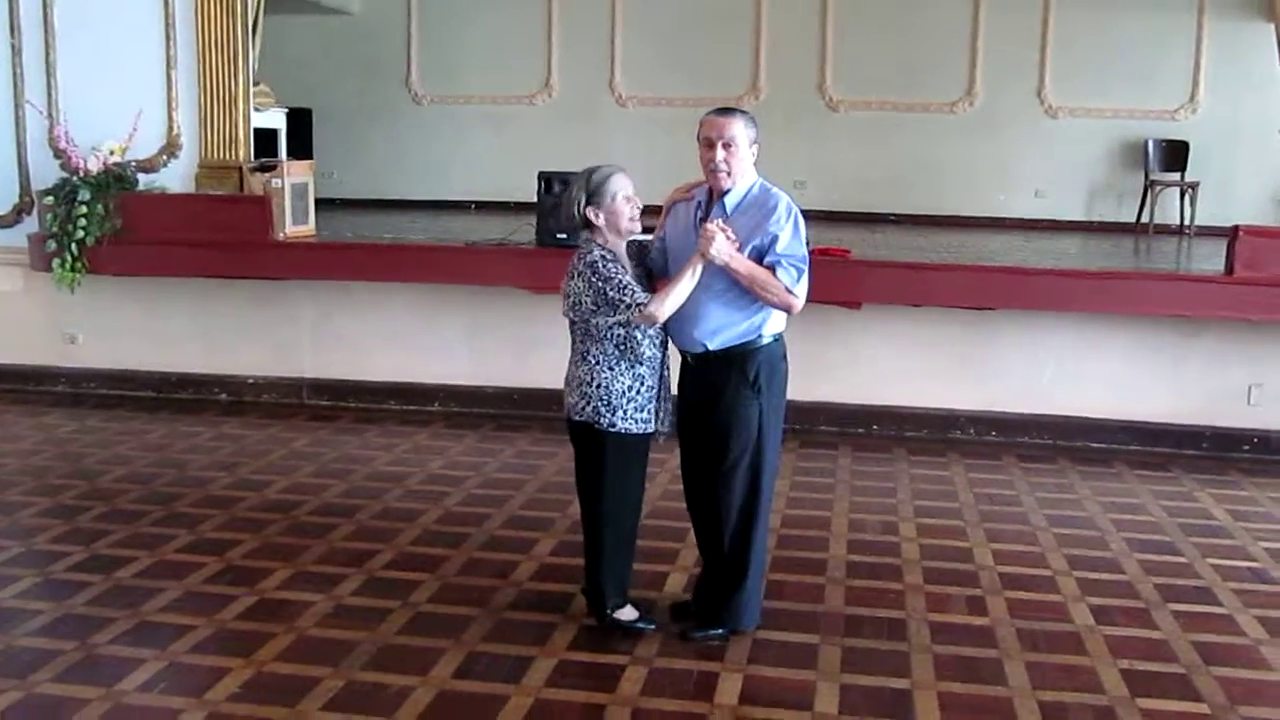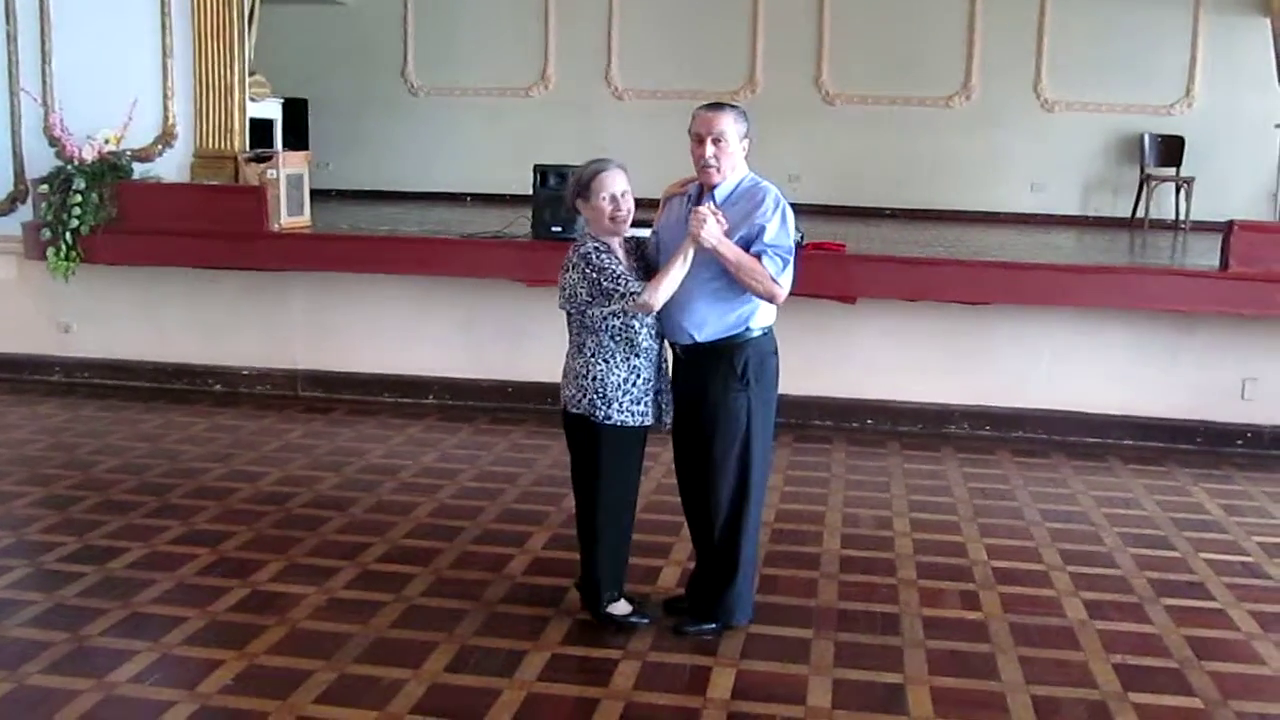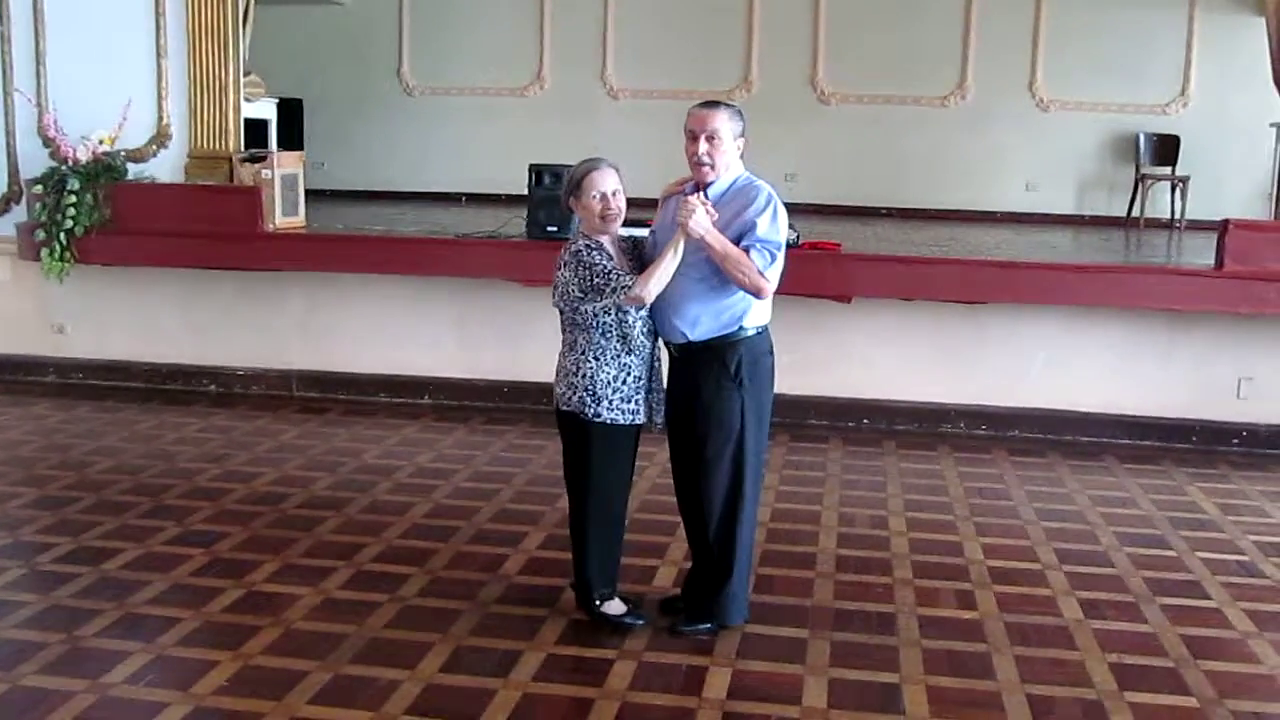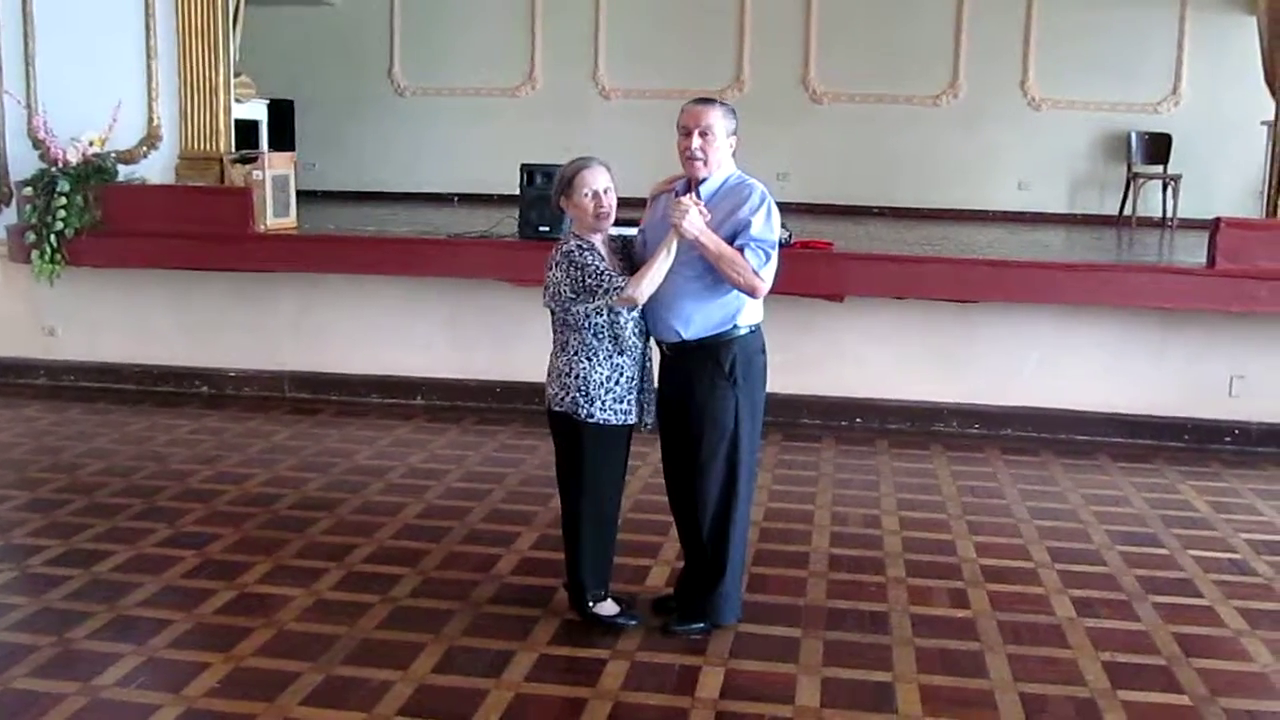
dt=0.4s
person 1, frame 1
left shoulder: (776, 210)
right shoulder: (682, 210)
left elbow: (791, 298)
right elbow: (652, 272)
left wrist: (728, 258)
left hip: (748, 368)
right hip: (695, 366)
left knee: (741, 489)
right knee: (700, 485)
left ankle: (733, 608)
right ankle: (709, 591)
person 1, frame 2
left shoulder: (765, 202)
right shoulder: (677, 204)
left elbow: (775, 289)
right elbow: (650, 270)
left wrist: (716, 242)
left hip: (738, 361)
right hip: (688, 359)
left knee: (732, 483)
right knee: (695, 481)
left ankle: (726, 603)
right ankle: (704, 586)
person 1, frame 3
left shoulder: (759, 200)
right shoulder: (676, 201)
left elbow: (762, 281)
left wrist: (705, 233)
left hip: (733, 359)
right hip: (683, 357)
left knee: (726, 484)
right knee: (691, 481)
left ankle: (721, 603)
right ankle: (700, 586)
person 1, frame 4
left shoulder: (751, 199)
right shoulder: (664, 199)
left elbow: (756, 282)
right elbow: (639, 268)
left wrist: (699, 233)
left hip: (726, 358)
right hip: (674, 357)
left knee: (719, 483)
right knee: (683, 480)
left ankle: (715, 602)
right ankle: (693, 584)
person 2, frame 1
left shoulder: (629, 253)
right shoulder: (592, 263)
right elbow: (653, 312)
left wrist: (670, 209)
right wrist: (701, 257)
left hip: (630, 404)
right hip: (604, 407)
left knee: (622, 502)
right knee: (609, 503)
left ankle: (606, 588)
right ankle: (607, 600)
person 2, frame 2
left shoulder: (632, 248)
right shoulder: (587, 257)
left elbow: (660, 255)
right elbow: (648, 300)
right wrist: (693, 241)
left hip: (629, 398)
right hip: (600, 400)
left knee: (619, 496)
right knee: (603, 498)
left ankle: (602, 582)
right ankle: (601, 594)
person 2, frame 3
left shoulder: (628, 247)
right shoulder: (579, 255)
right elbow: (642, 292)
right wrist: (683, 233)
left hip: (624, 395)
right hip: (593, 398)
left knee: (613, 495)
right knee: (596, 495)
left ankle: (598, 581)
right ankle: (595, 593)
person 2, frame 4
left shoulder: (618, 247)
right shoulder: (570, 256)
right elbow: (633, 294)
right wrist: (675, 233)
left hip: (615, 395)
right hip: (584, 398)
left knee: (605, 496)
right knee: (587, 496)
left ankle: (593, 583)
right ankle: (587, 594)
